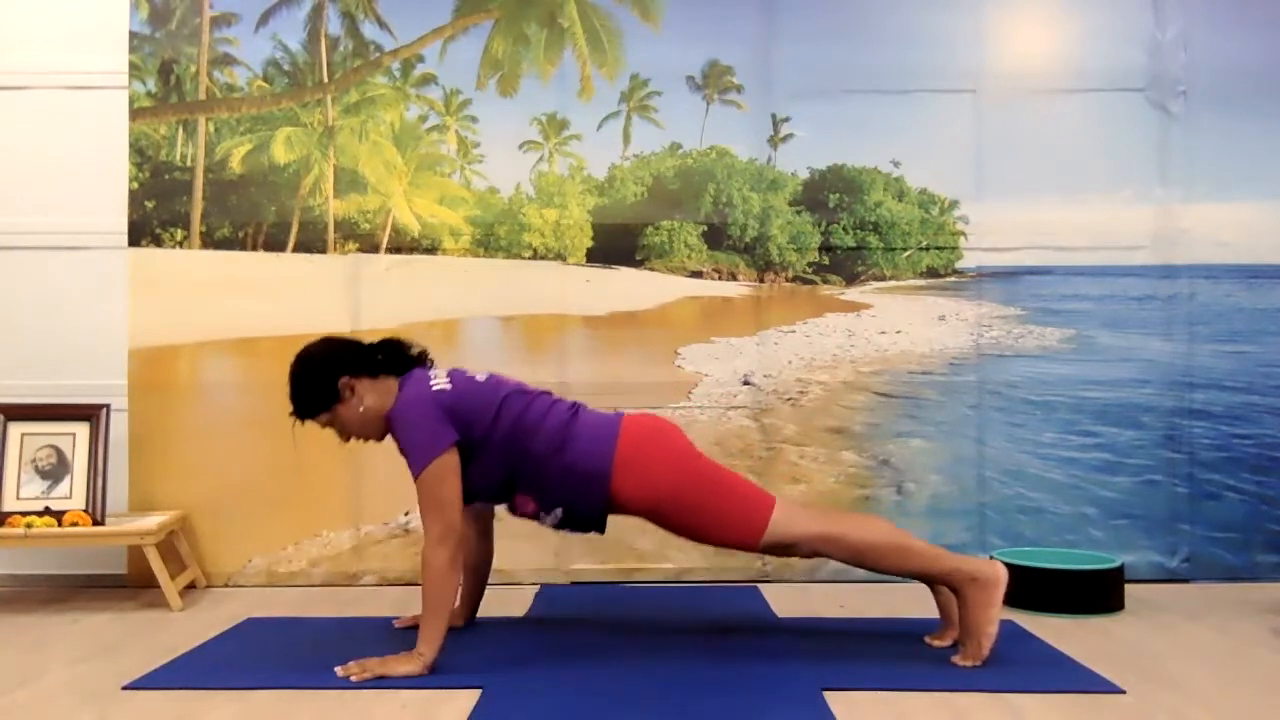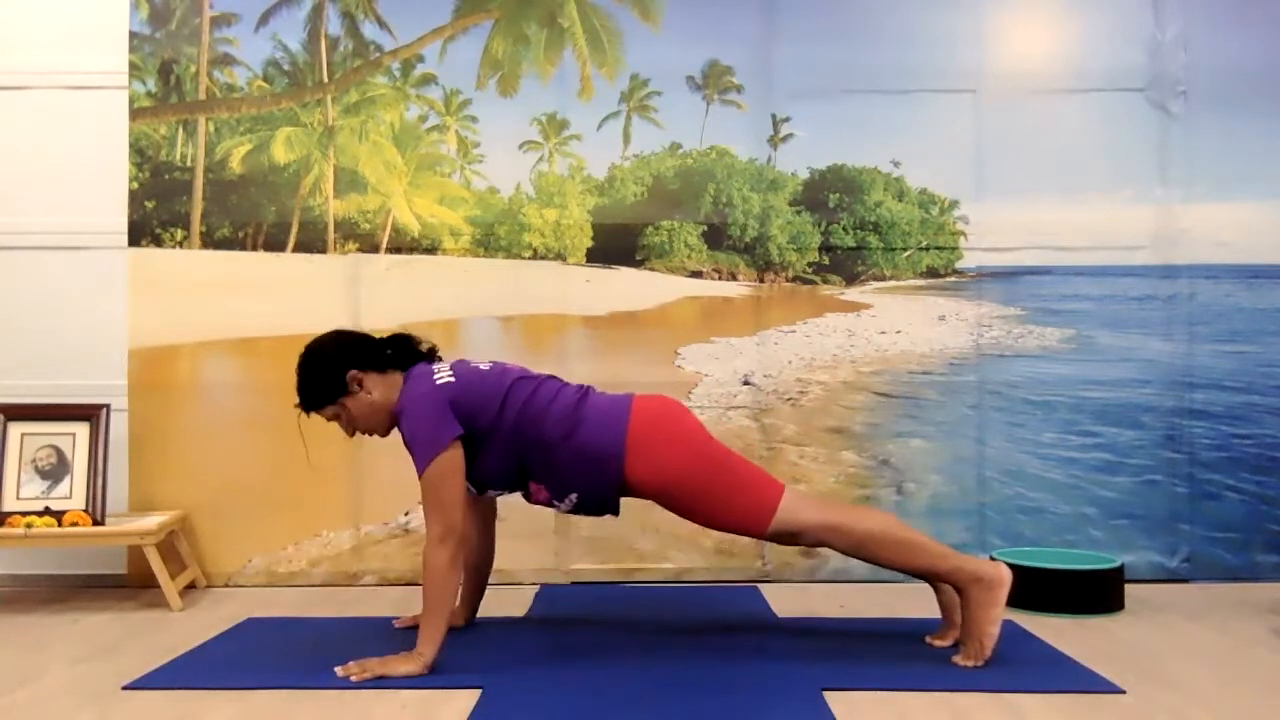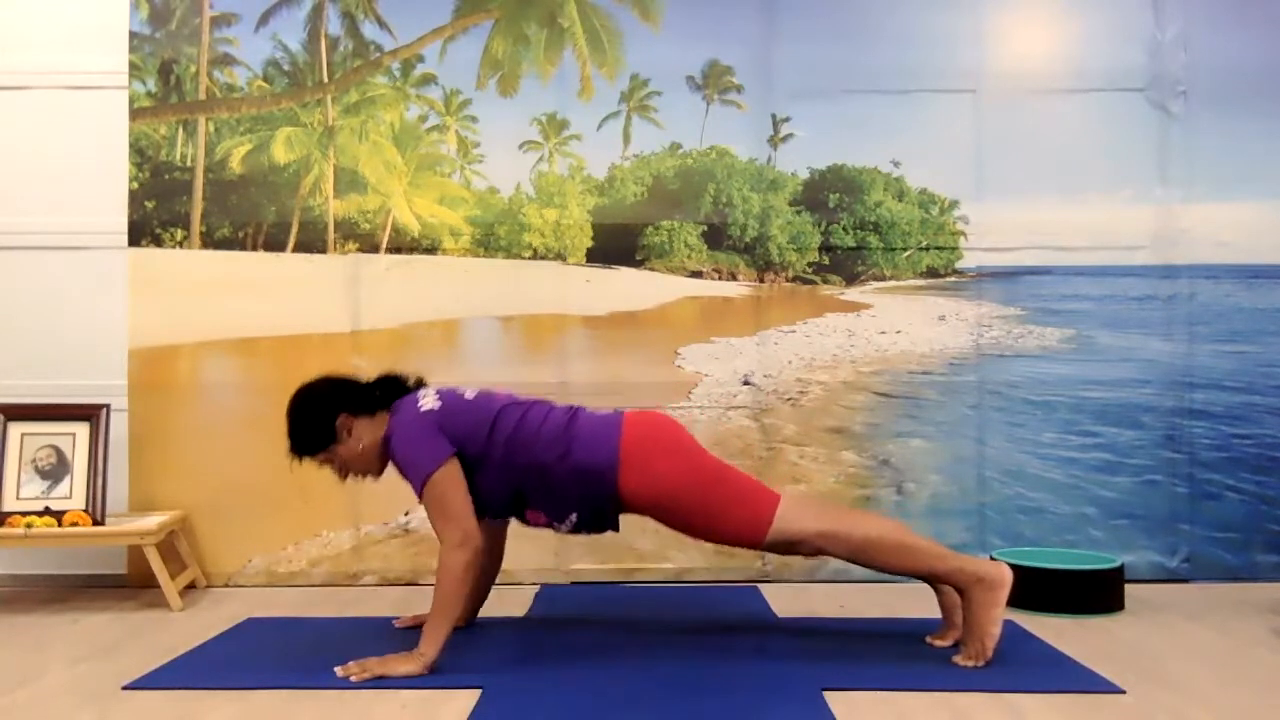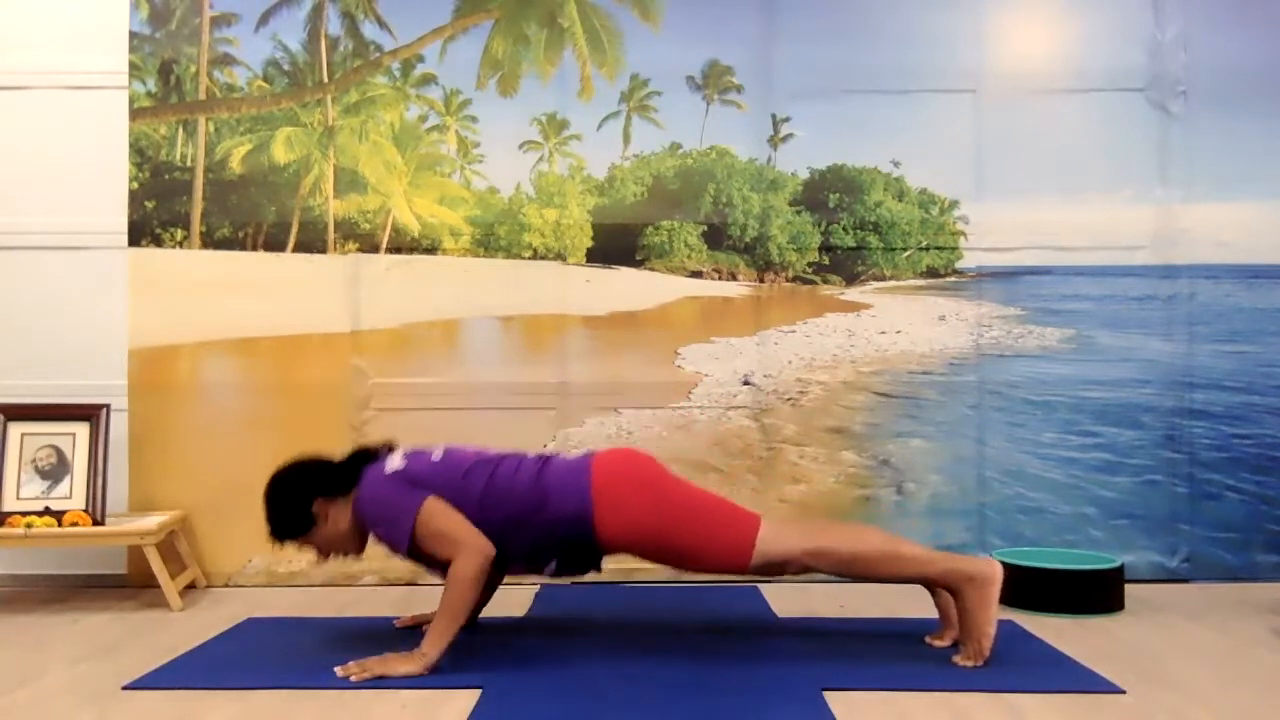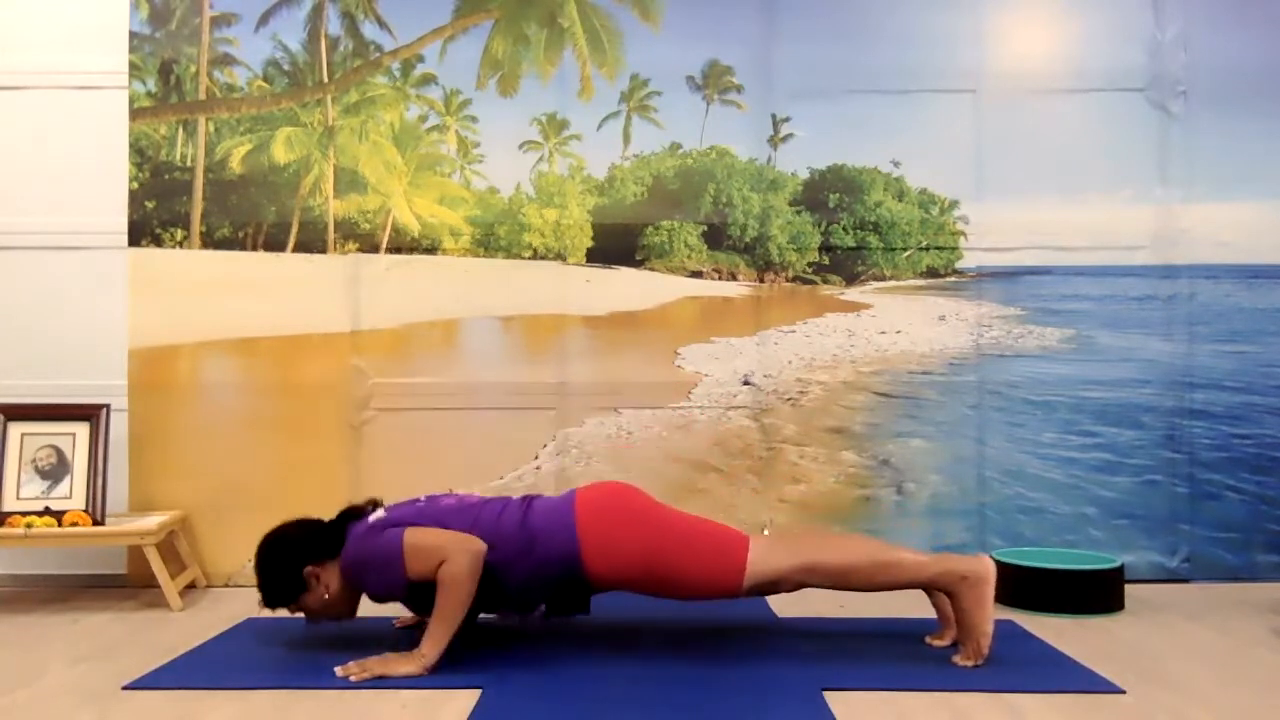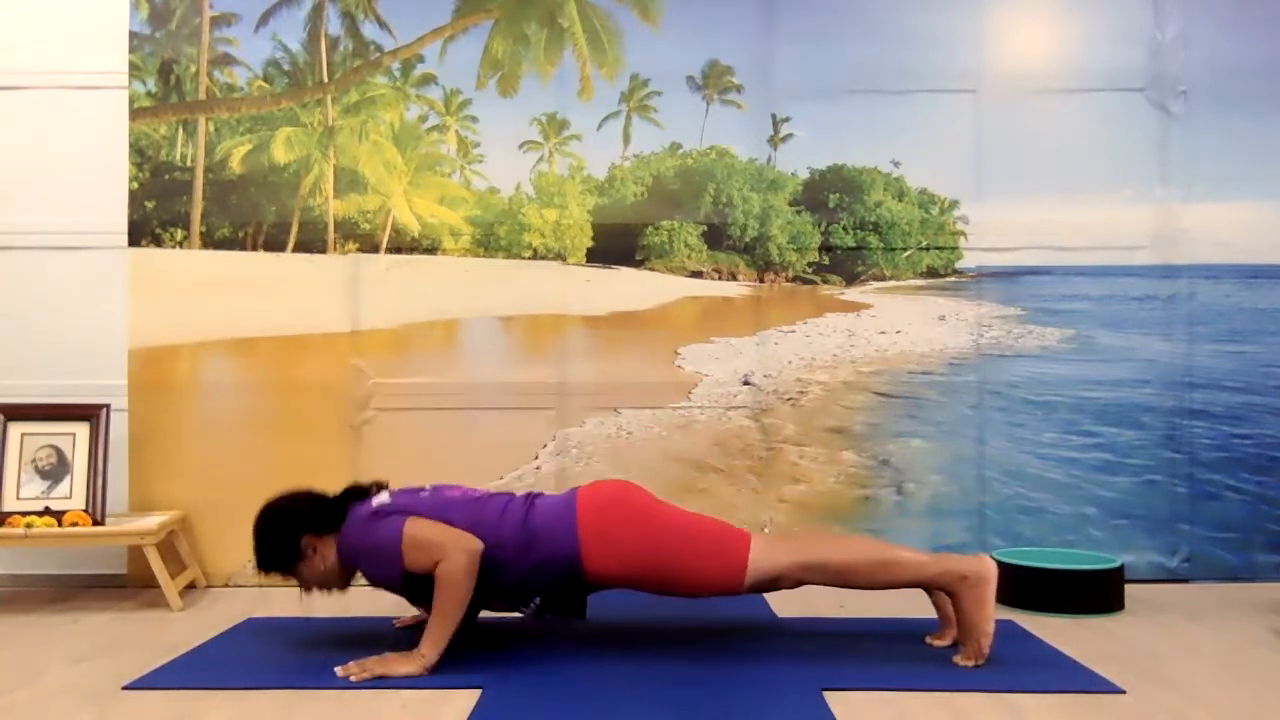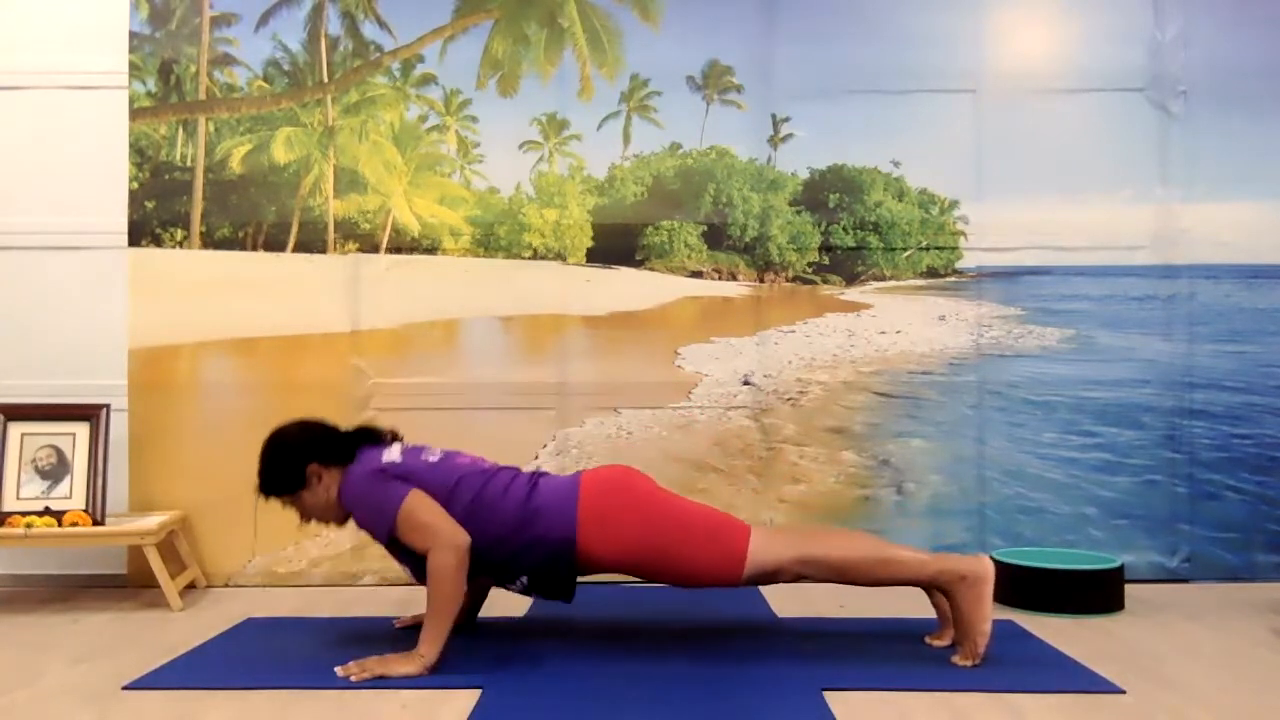
dt=0.2s
person 1, frame 1
left shoulder: (414, 406)
right shoulder: (434, 397)
left elbow: (443, 538)
right elbow: (476, 517)
left wrist: (422, 655)
right wrist: (463, 613)
left hip: (638, 464)
right hip: (633, 455)
left knee: (800, 530)
right knee: (788, 532)
left ankle: (971, 575)
right ankle: (948, 576)
person 1, frame 2
left shoulder: (419, 401)
right shoulder: (439, 392)
left elbow: (446, 534)
right elbow: (477, 512)
left wrist: (422, 653)
right wrist: (461, 610)
left hip: (648, 447)
right hip: (639, 439)
left knee: (805, 521)
right knee: (796, 522)
left ankle: (973, 574)
right ankle: (944, 581)
person 1, frame 3
left shoulder: (407, 431)
right shoulder: (422, 416)
left elbow: (468, 541)
right elbow: (489, 524)
left wrist: (426, 648)
right wrist: (459, 610)
left hip: (640, 460)
right hip: (632, 451)
left knee: (804, 530)
right knee: (794, 530)
left ankle: (973, 573)
right ankle: (945, 578)
person 1, frame 4
left shoulder: (380, 502)
right shoulder: (393, 478)
left elbow: (477, 551)
left wrist: (427, 650)
right wrist: (457, 611)
left hip: (615, 501)
right hip: (608, 485)
left knee: (790, 547)
right knee: (782, 548)
left ankle: (962, 572)
right ankle: (942, 574)
person 1, frame 5
left shoulder: (367, 555)
right shoulder: (380, 528)
left elbow: (466, 553)
left wrist: (425, 652)
right wrist: (440, 612)
left hip: (602, 536)
right hip: (597, 518)
left knee: (781, 566)
right knee: (776, 564)
left ankle: (956, 571)
right ankle: (936, 572)
person 1, frame 6
left shoulder: (362, 534)
right shoulder: (382, 507)
left elbow: (464, 552)
left wrist: (426, 652)
right wrist: (449, 613)
left hip: (603, 535)
right hip: (598, 517)
left knee: (784, 561)
right knee: (776, 558)
left ankle: (958, 572)
right ankle: (940, 575)
person 1, frame 7
left shoulder: (364, 484)
right shoulder: (392, 461)
left elbow: (452, 546)
left wrist: (424, 653)
right wrist: (459, 612)
left hip: (602, 521)
right hip: (599, 502)
left knee: (781, 555)
right knee: (773, 556)
left ankle: (955, 572)
right ankle: (939, 574)
